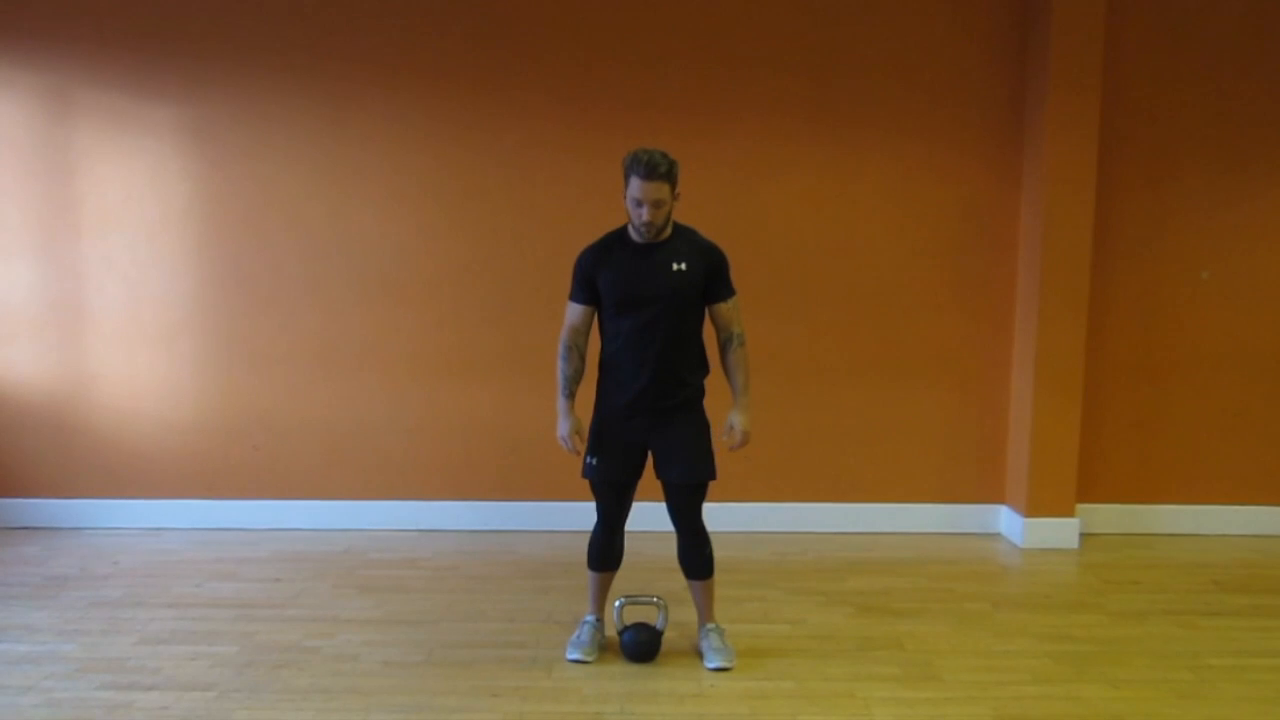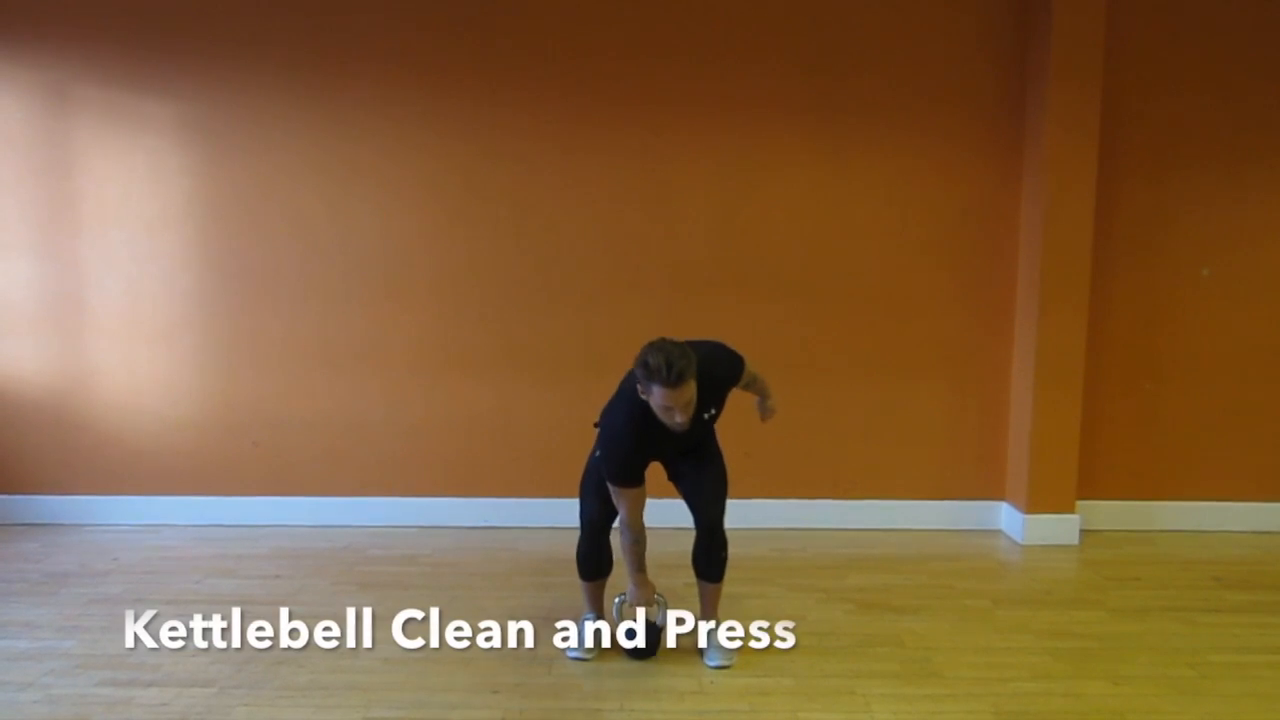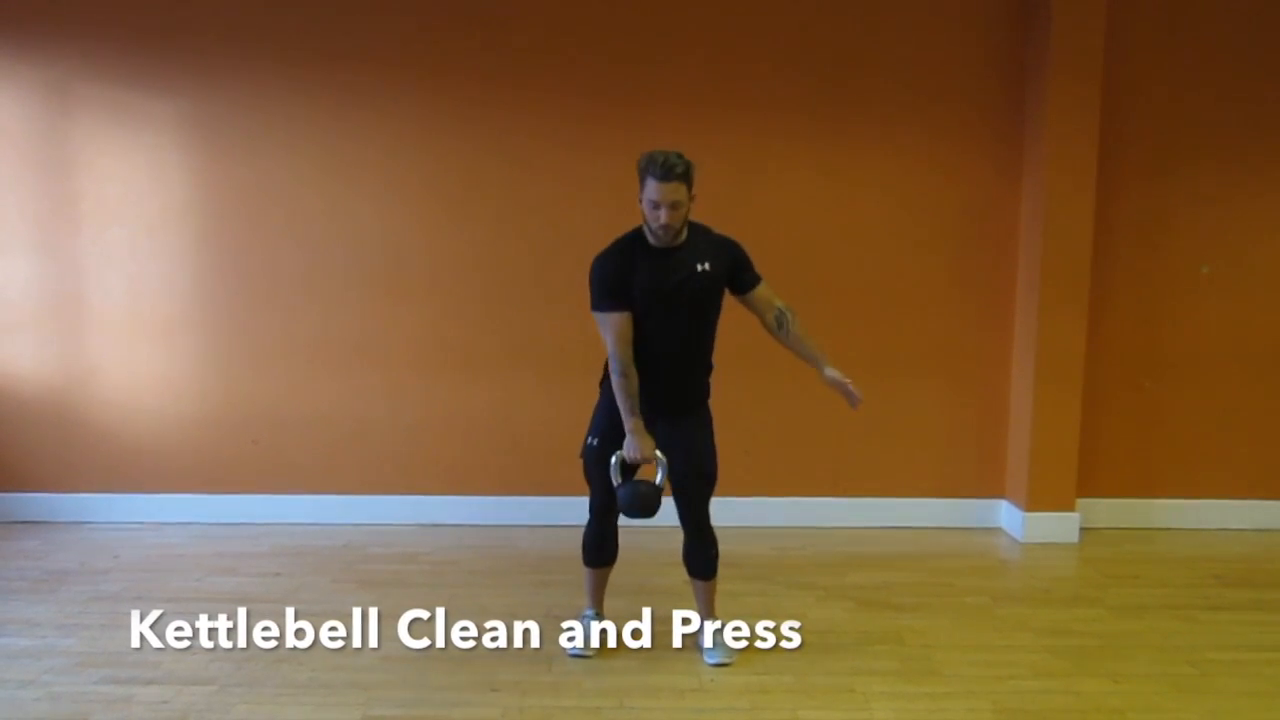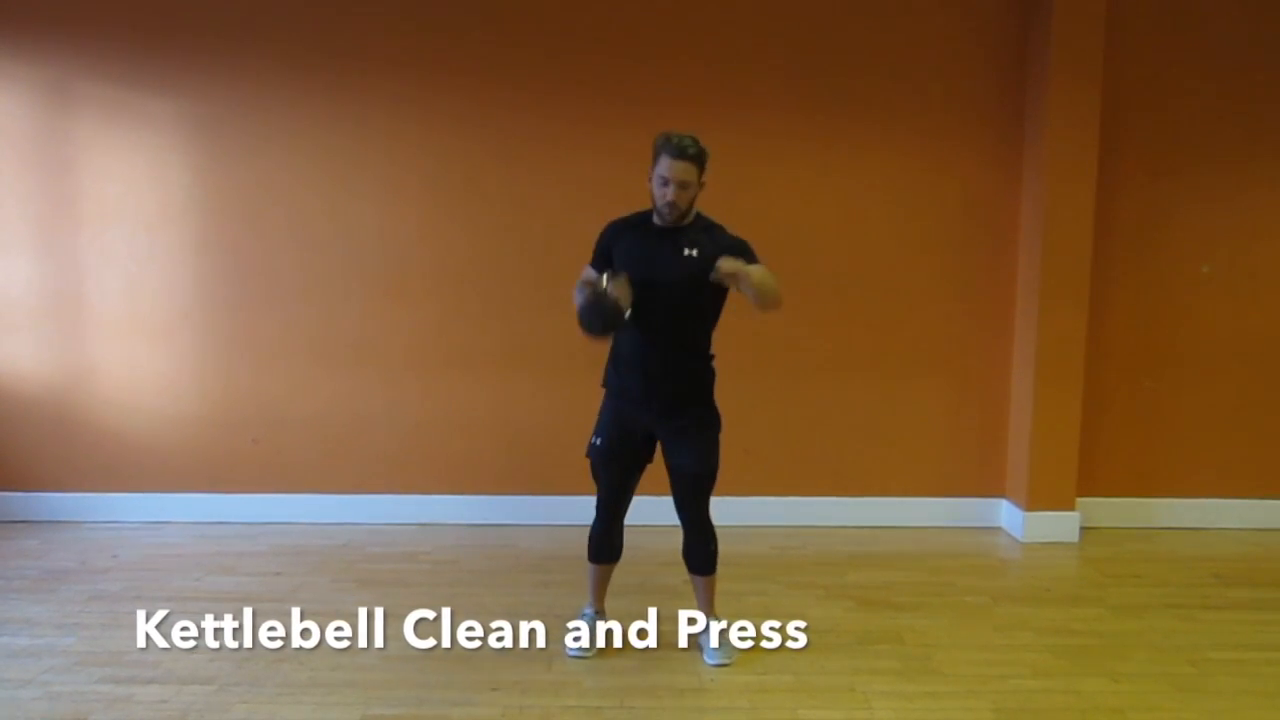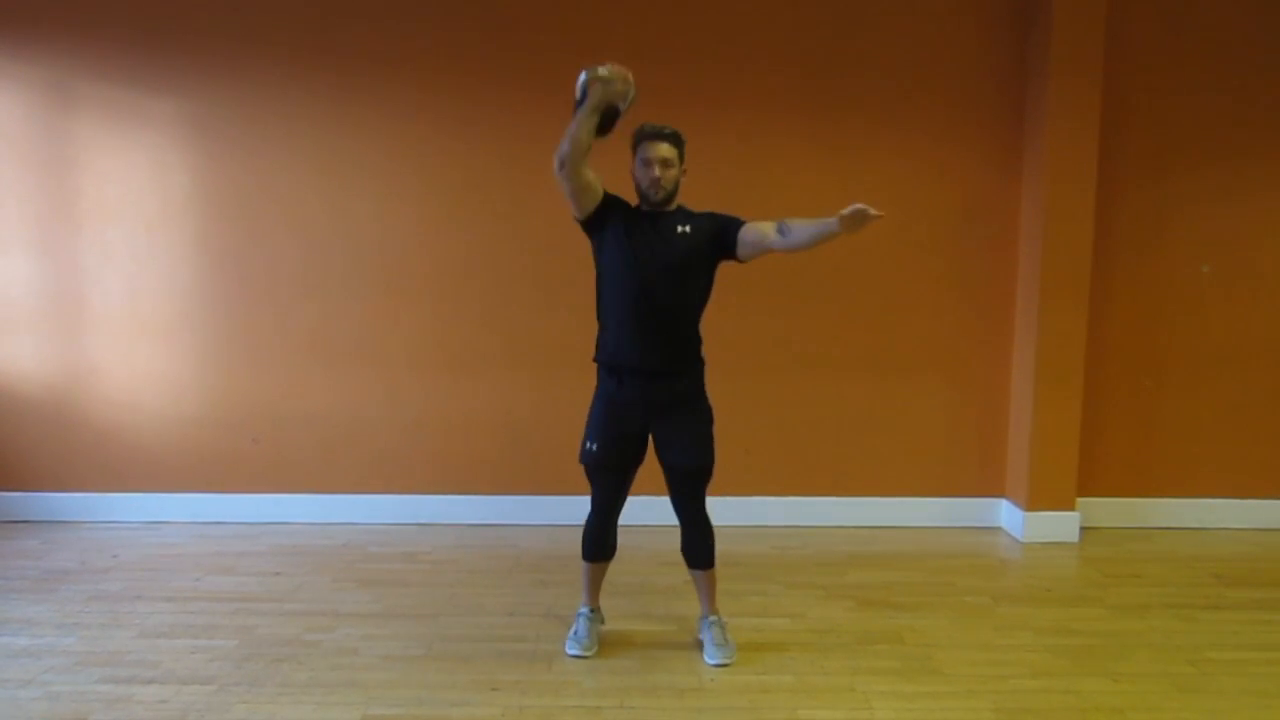
dt=1s
person 1, frame 1
left shoulder: (703, 255)
right shoulder: (597, 257)
left elbow: (730, 331)
right elbow: (574, 335)
left wrist: (740, 404)
right wrist: (565, 409)
left hip: (682, 415)
right hip: (616, 415)
left knee: (689, 521)
right knee: (609, 520)
left ankle: (709, 628)
right ankle: (593, 622)
person 1, frame 2
left shoulder: (716, 364)
right shoulder: (622, 424)
left elbow: (746, 376)
right elbow: (630, 518)
left wrist: (765, 396)
right wrist: (638, 582)
right hip: (629, 444)
left knee: (711, 521)
right knee: (593, 520)
left ankle: (709, 625)
right ankle: (593, 618)
person 1, frame 3
left shoulder: (719, 251)
right shoulder: (612, 263)
left elbow: (771, 312)
right elbow: (619, 352)
left wrist: (820, 366)
right wrist: (634, 430)
left hip: (686, 408)
right hip: (624, 402)
left knee: (695, 517)
right knee: (603, 508)
left ankle: (709, 627)
right ankle: (593, 616)
person 1, frame 4
left shoulder: (720, 242)
right shoulder: (621, 232)
left elbow: (770, 300)
right elbow: (583, 294)
left wrist: (748, 278)
right wrist: (600, 293)
left hip: (691, 404)
right hip: (626, 398)
left knee: (694, 515)
right knee: (609, 509)
left ankle: (709, 623)
right ankle: (593, 614)
person 1, frame 5
left shoulder: (706, 228)
right shoulder: (611, 218)
left elbow: (773, 233)
right elbow: (566, 168)
left wrist: (834, 225)
right wrist: (593, 103)
left hip: (681, 390)
right hip: (619, 385)
left knee: (691, 509)
right knee: (605, 507)
left ankle: (711, 620)
right ankle: (590, 614)
